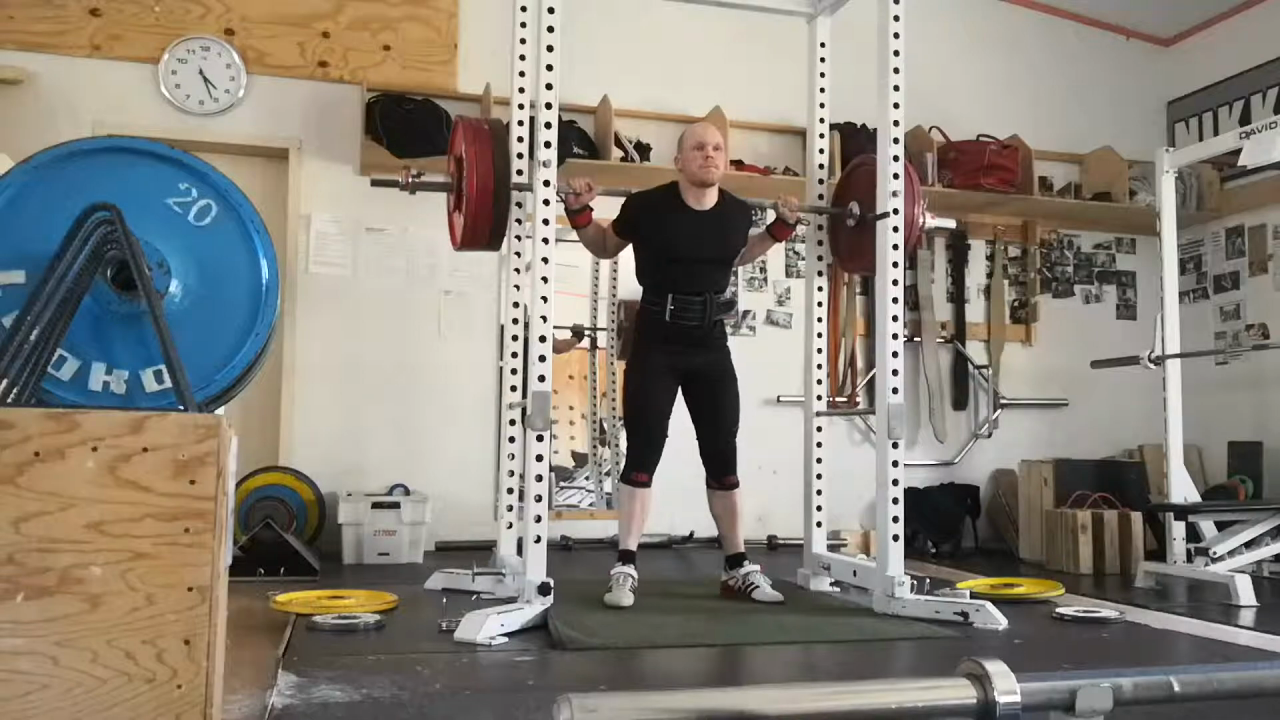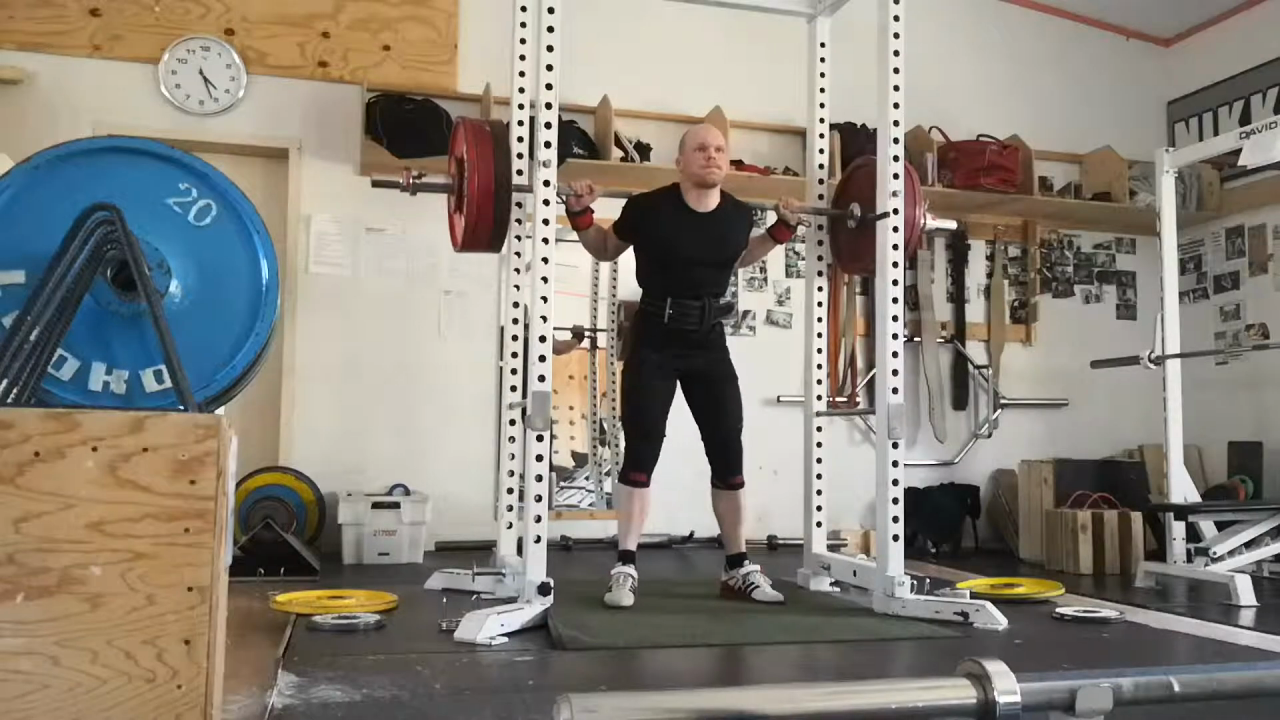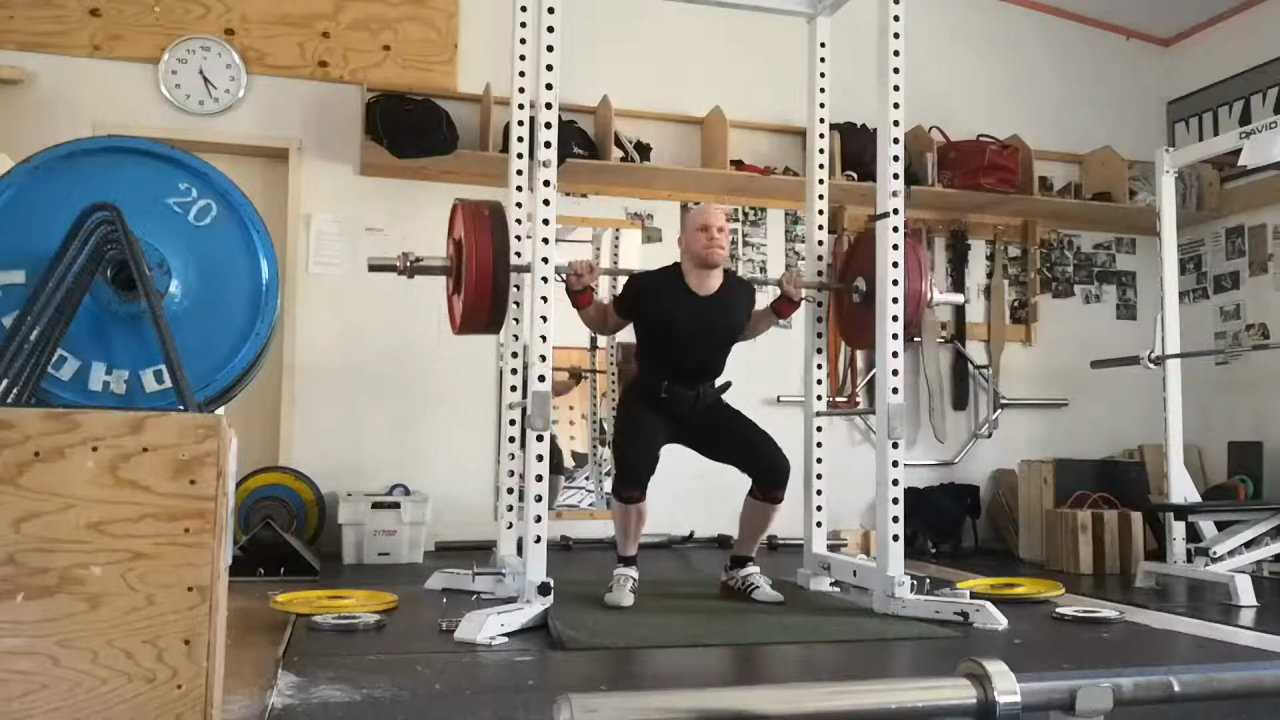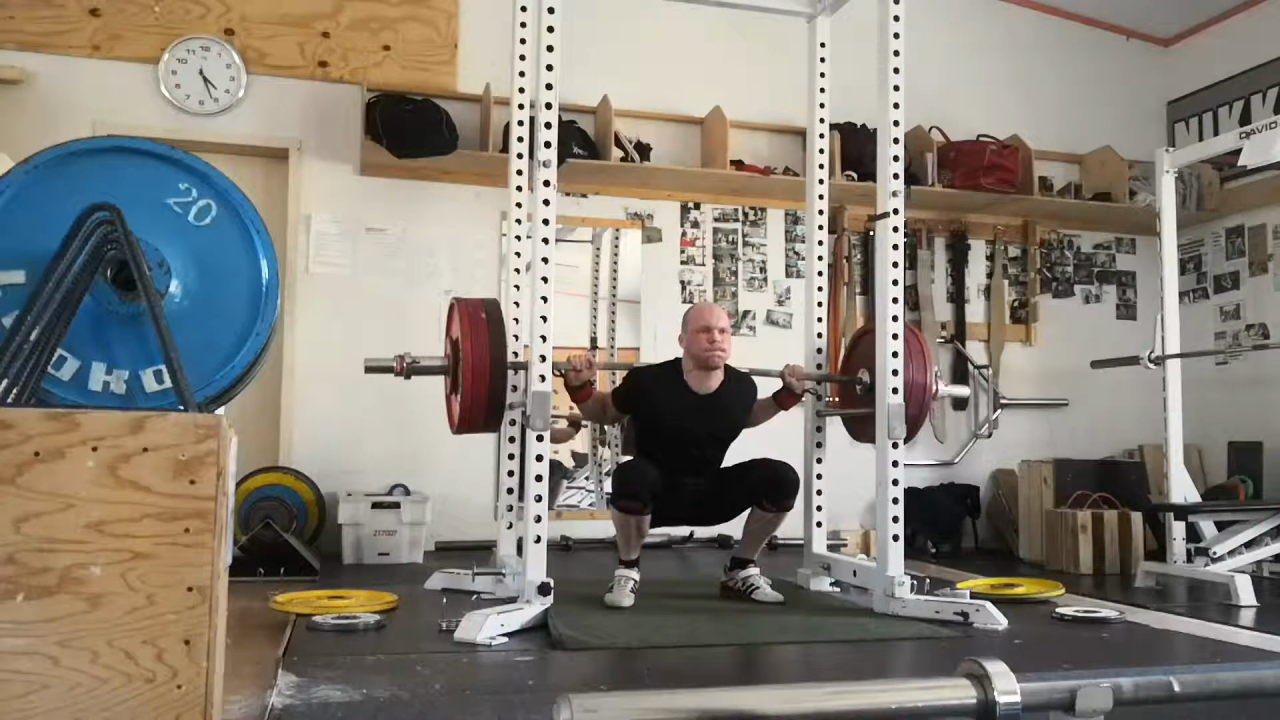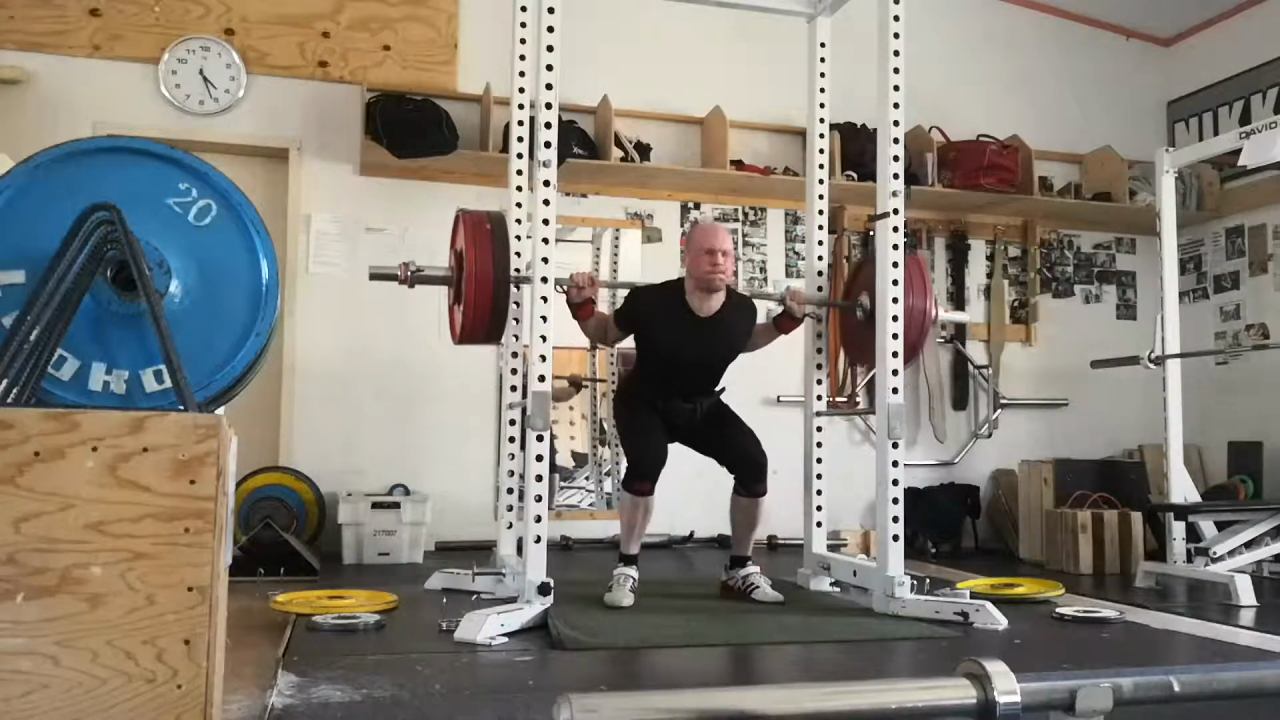
dt=0.7s
person 1, frame 1
left shoulder: (737, 213)
right shoulder: (647, 207)
right elbow: (605, 248)
left wrist: (781, 227)
right wrist: (579, 213)
left hip: (711, 342)
right hip: (656, 341)
left knee: (723, 457)
right knee: (643, 454)
left ankle: (738, 568)
right ankle: (625, 568)
person 1, frame 2
left shoulder: (738, 215)
right shoulder: (648, 208)
right elbow: (605, 249)
left wrist: (783, 229)
right wrist: (580, 214)
left hip: (709, 344)
right hip: (654, 342)
left knee: (728, 456)
right knee: (642, 453)
left ankle: (738, 569)
right ankle: (625, 569)
person 1, frame 3
left shoulder: (740, 293)
right shoulder: (650, 287)
right elbow: (606, 324)
left wrist: (785, 304)
right wrist: (581, 293)
left hip: (707, 404)
right hip: (649, 403)
left knee: (774, 466)
right knee: (634, 468)
left ankle: (740, 569)
right ankle: (626, 569)
person 1, frame 4
left shoulder: (741, 388)
right shoulder: (650, 382)
right elbow: (604, 413)
left wrist: (788, 395)
right wrist: (580, 388)
left hip: (709, 491)
right hip: (653, 493)
left knee: (782, 479)
right knee: (633, 477)
left ankle: (739, 571)
right ankle: (628, 571)
person 1, frame 5
left shoulder: (741, 310)
right shoulder: (651, 302)
right elbow: (606, 335)
left wrist: (788, 320)
right wrist: (581, 306)
left hip: (702, 406)
right hip: (644, 403)
left knee: (753, 462)
right knee: (646, 463)
left ankle: (740, 570)
right ankle: (626, 569)
